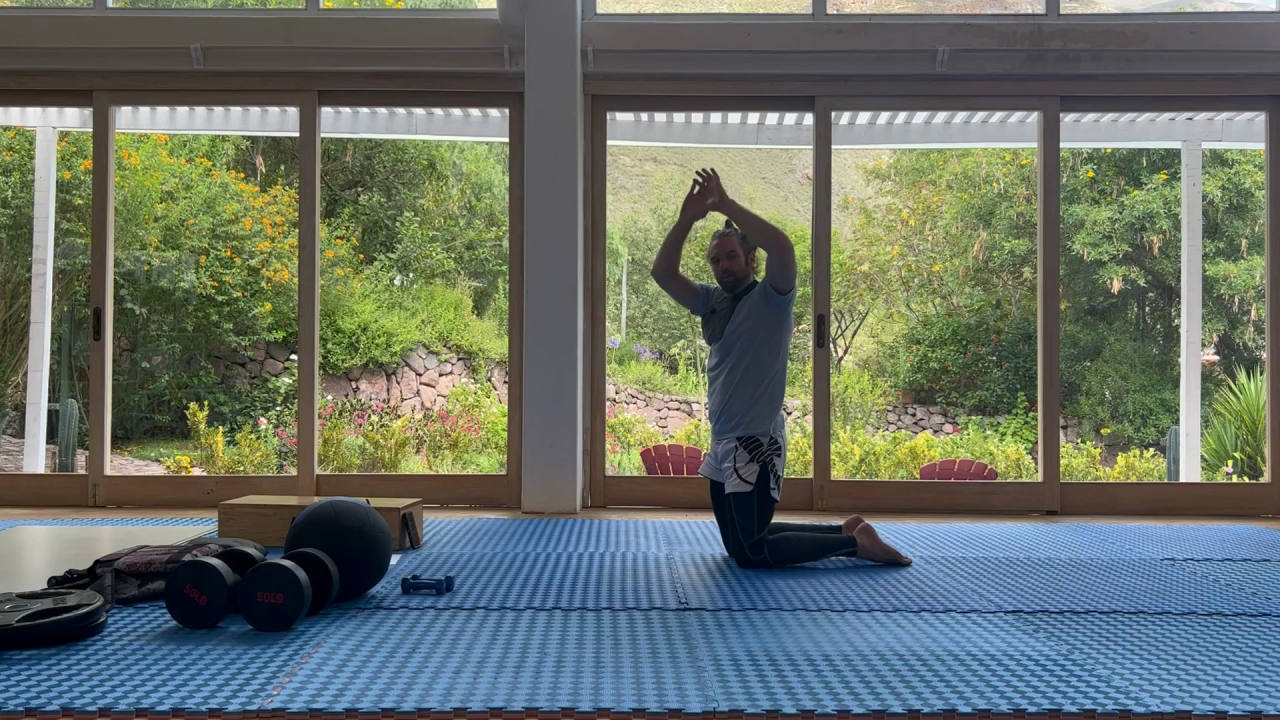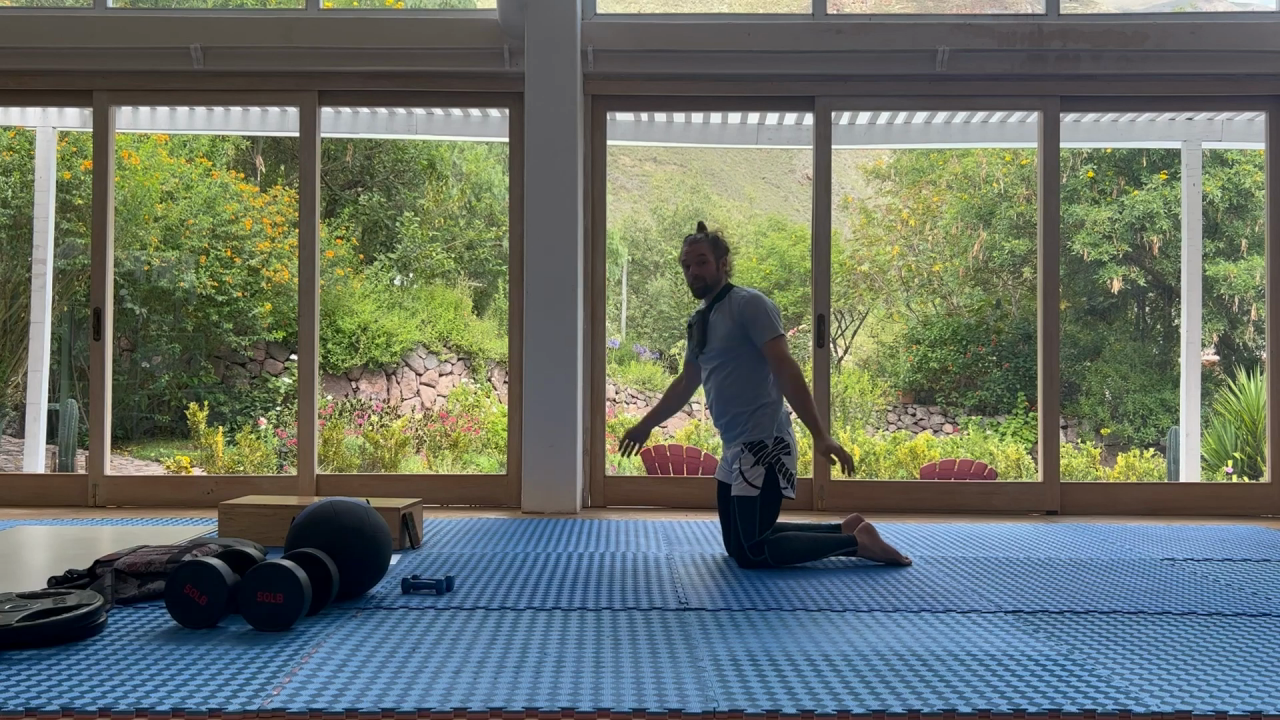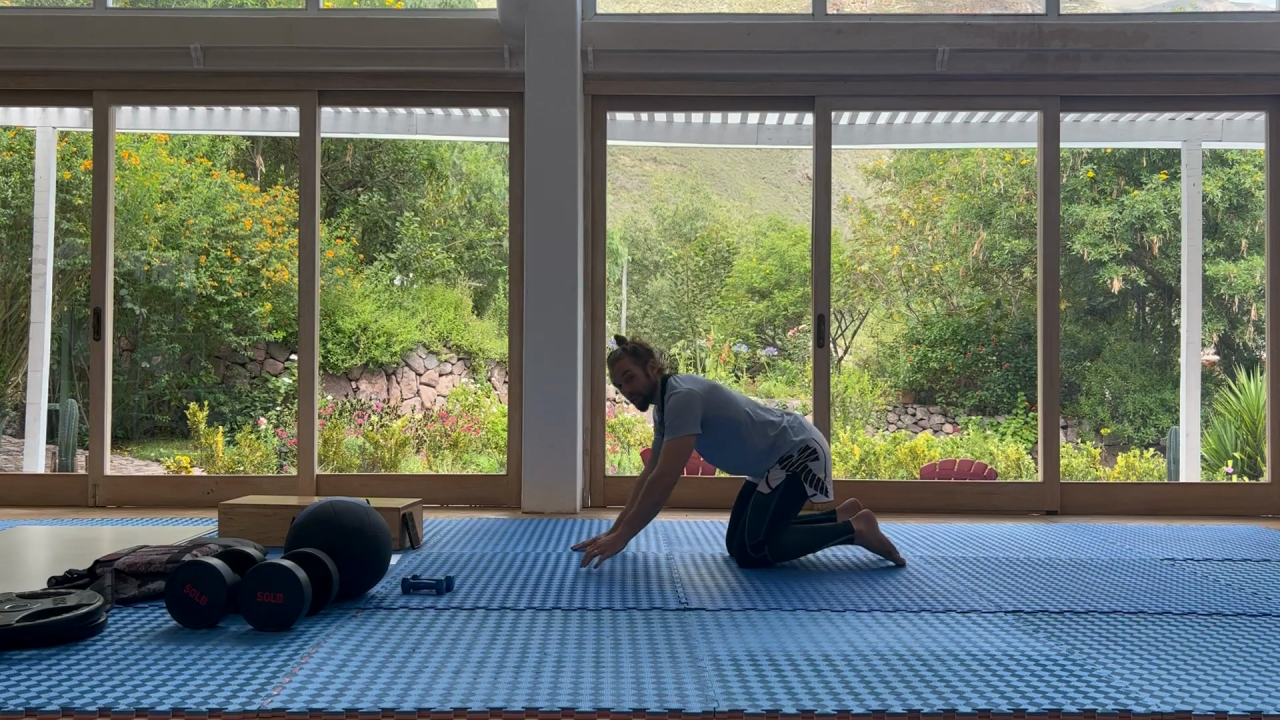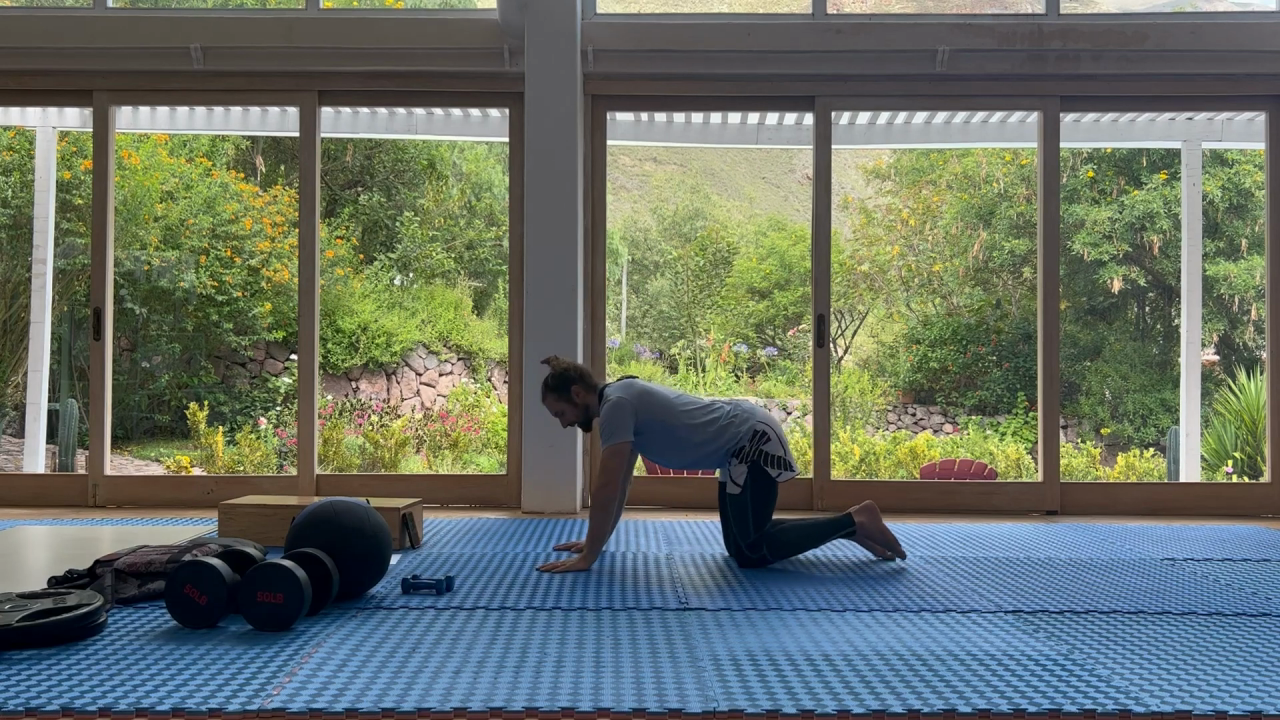
dt=0.7s
person 1, frame 1
left shoulder: (772, 297)
right shoulder: (711, 302)
left elbow: (781, 246)
right elbow: (662, 272)
left wrist: (725, 205)
right wrist: (689, 217)
left hip: (754, 444)
right hip: (723, 446)
left knee: (751, 552)
right knee: (741, 545)
left ankle: (855, 543)
right ankle: (846, 530)
person 1, frame 2
left shoulder: (749, 304)
right shoulder: (701, 321)
left elbow: (786, 371)
right elbow: (684, 384)
left wrist: (822, 434)
right wrist: (645, 425)
left hip: (763, 446)
right hip: (738, 448)
left knee: (750, 552)
right knee: (741, 544)
left ankle: (856, 541)
right ankle: (847, 530)
person 1, frame 3
left shoulder: (682, 397)
right shoulder: (666, 408)
left elbow: (665, 479)
right elbow: (649, 477)
left wrist: (621, 538)
right wrist: (613, 531)
left hip: (799, 454)
right hip: (779, 459)
left knee: (752, 552)
right knee: (740, 543)
left ankle: (854, 529)
right ankle: (840, 516)
person 1, frame 4
left shoulder: (616, 406)
right shoulder: (623, 398)
left elbow: (606, 488)
right elbow: (619, 484)
left wrist: (589, 555)
right wrist: (595, 540)
left hip: (753, 439)
right hip: (745, 438)
left knee: (753, 553)
right knee: (741, 542)
left ankle: (856, 521)
right ankle: (849, 524)
